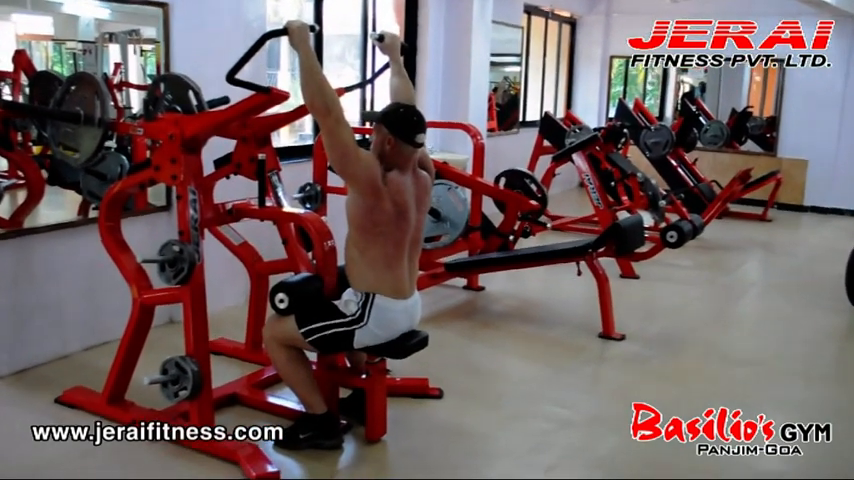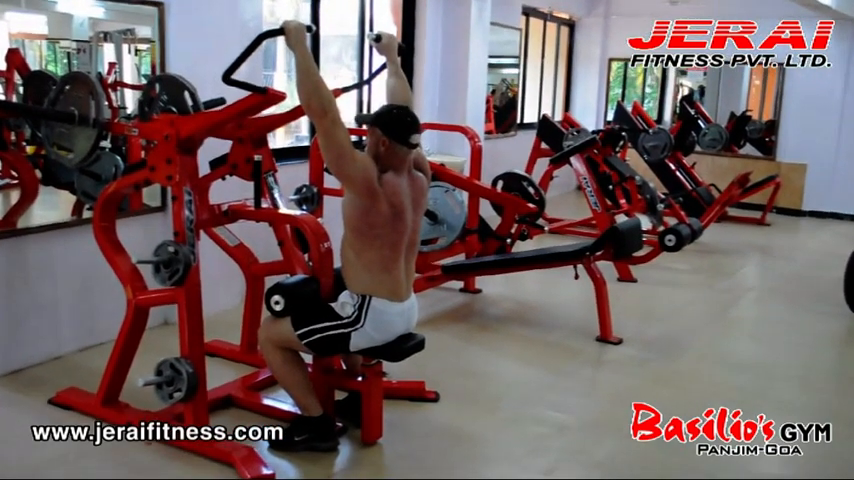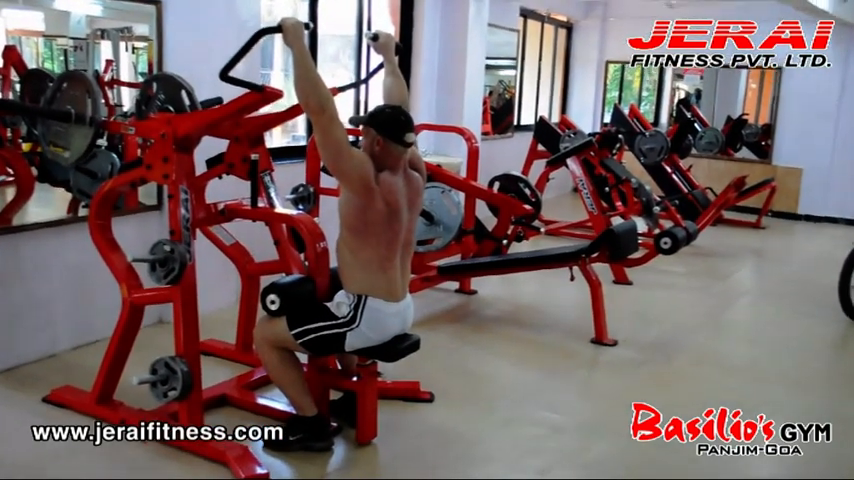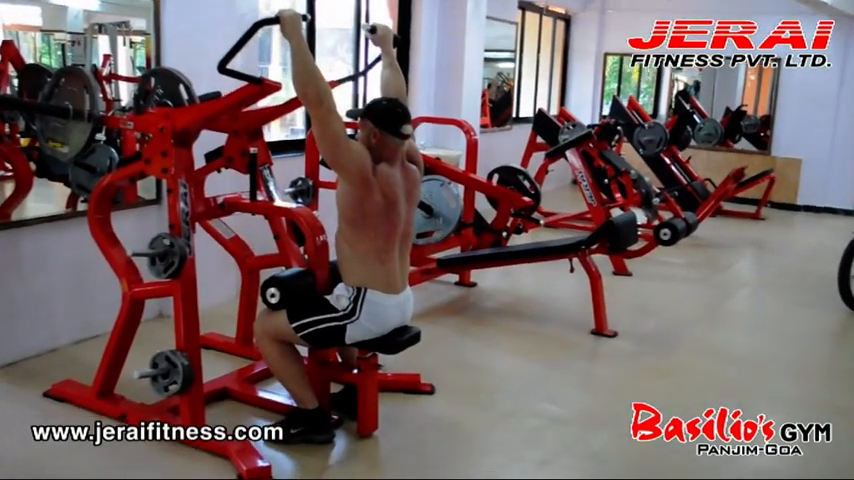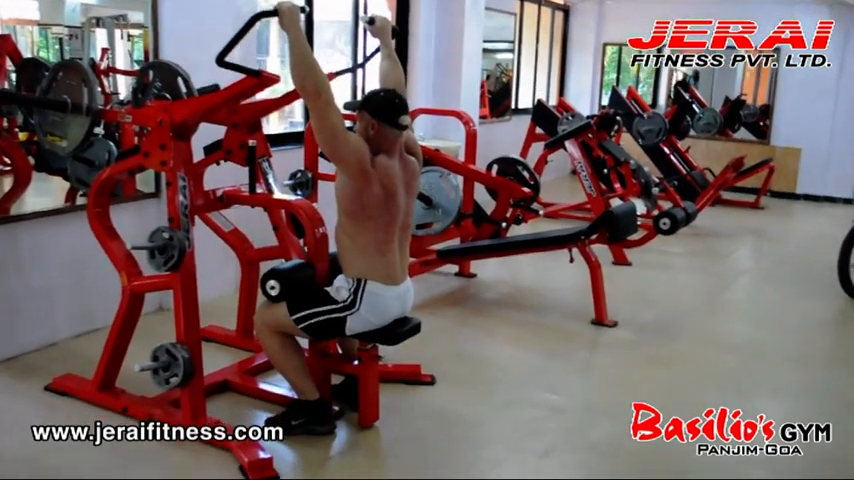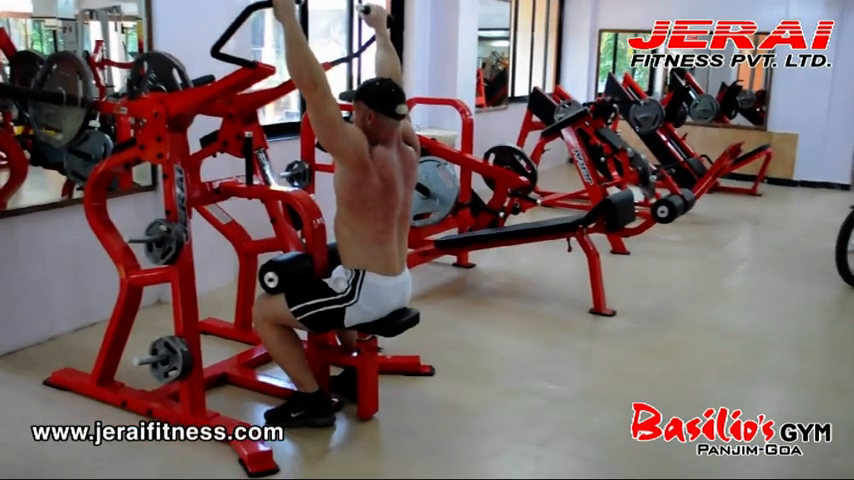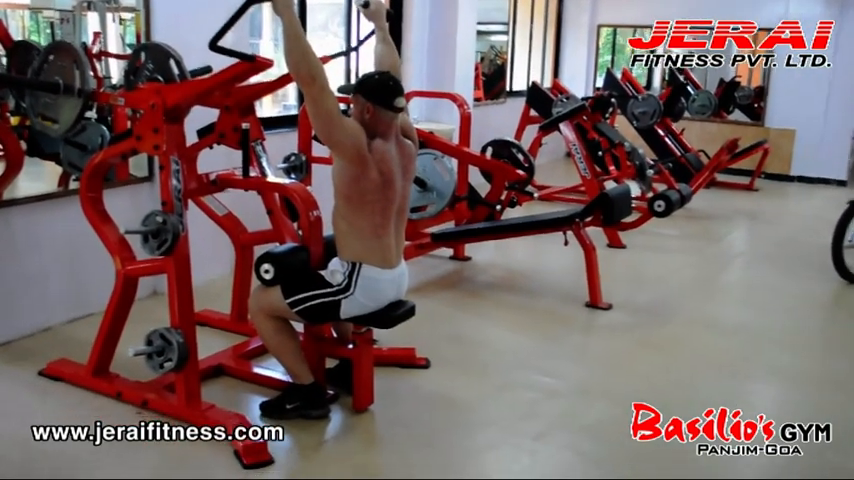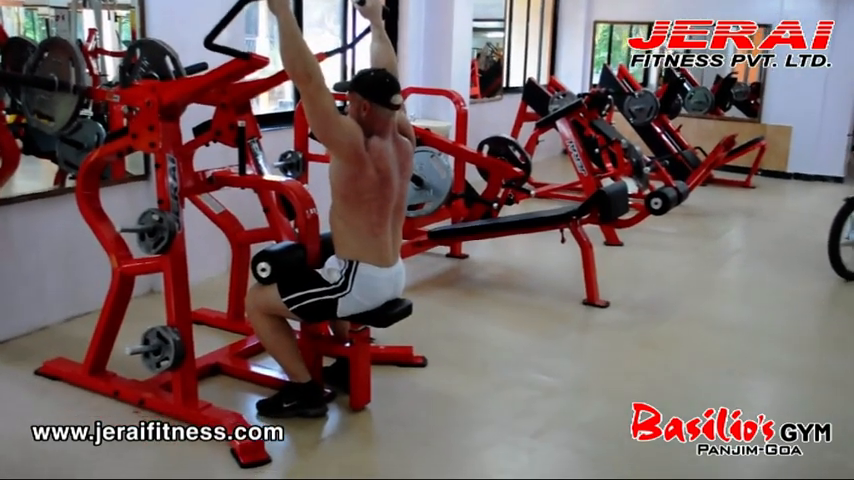
dt=0.2s
person 1, frame 1
left shoulder: (373, 180)
right shoulder: (422, 174)
left elbow: (327, 114)
right elbow: (405, 116)
left wrist: (302, 44)
right wrist: (394, 56)
left hip: (380, 315)
right hip: (409, 309)
left knee: (274, 333)
right knee: (338, 308)
left ankle: (321, 423)
person 1, frame 2
left shoulder: (369, 182)
right shoulder: (419, 176)
left elbow: (323, 115)
right elbow: (402, 115)
left wrist: (299, 45)
right wrist: (391, 57)
left hip: (376, 317)
right hip: (405, 311)
left knee: (269, 334)
right knee: (331, 311)
left ankle: (317, 425)
right ankle: (363, 395)
person 1, frame 3
left shoulder: (365, 180)
right shoulder: (415, 175)
left elbow: (321, 113)
right elbow: (398, 114)
left wrist: (297, 42)
right wrist: (389, 56)
left hip: (371, 317)
right hip: (401, 311)
left knee: (265, 334)
right knee: (327, 311)
left ankle: (311, 424)
right ankle: (357, 395)
person 1, frame 4
left shoulder: (363, 173)
right shoulder: (411, 167)
left elbow: (319, 104)
right elbow: (396, 107)
left wrist: (294, 34)
right wrist: (386, 49)
left hip: (370, 310)
right hip: (401, 304)
left knee: (266, 328)
right knee: (330, 302)
left ankle: (312, 418)
right ankle: (358, 388)
person 1, frame 5
left shoulder: (361, 165)
right shoulder: (410, 159)
left elbow: (317, 97)
right elbow: (394, 98)
right wrist: (384, 40)
left hip: (371, 301)
right hip: (401, 295)
left knee: (266, 320)
right knee: (332, 294)
left ankle: (314, 410)
right ankle: (359, 379)
person 1, frame 6
left shoulder: (359, 154)
right shoulder: (407, 147)
left elbow: (314, 88)
right elbow: (391, 89)
left hip: (370, 292)
right hip: (400, 285)
left knee: (265, 312)
right knee: (329, 286)
left ankle: (313, 401)
right ankle: (358, 372)
person 1, frame 7
left shoulder: (358, 148)
right shoulder: (406, 141)
left elbow: (311, 82)
right elbow: (389, 83)
left hip: (367, 284)
right hip: (396, 277)
left knee: (261, 303)
right knee: (323, 278)
left ankle: (308, 392)
right ankle: (353, 364)
person 1, frame 8
left shoulder: (354, 145)
right shoulder: (404, 139)
left elbow: (308, 80)
right elbow: (386, 80)
left hip: (363, 282)
right hip: (393, 275)
left knee: (257, 301)
right knee: (317, 276)
left ankle: (306, 391)
right ankle: (349, 363)
